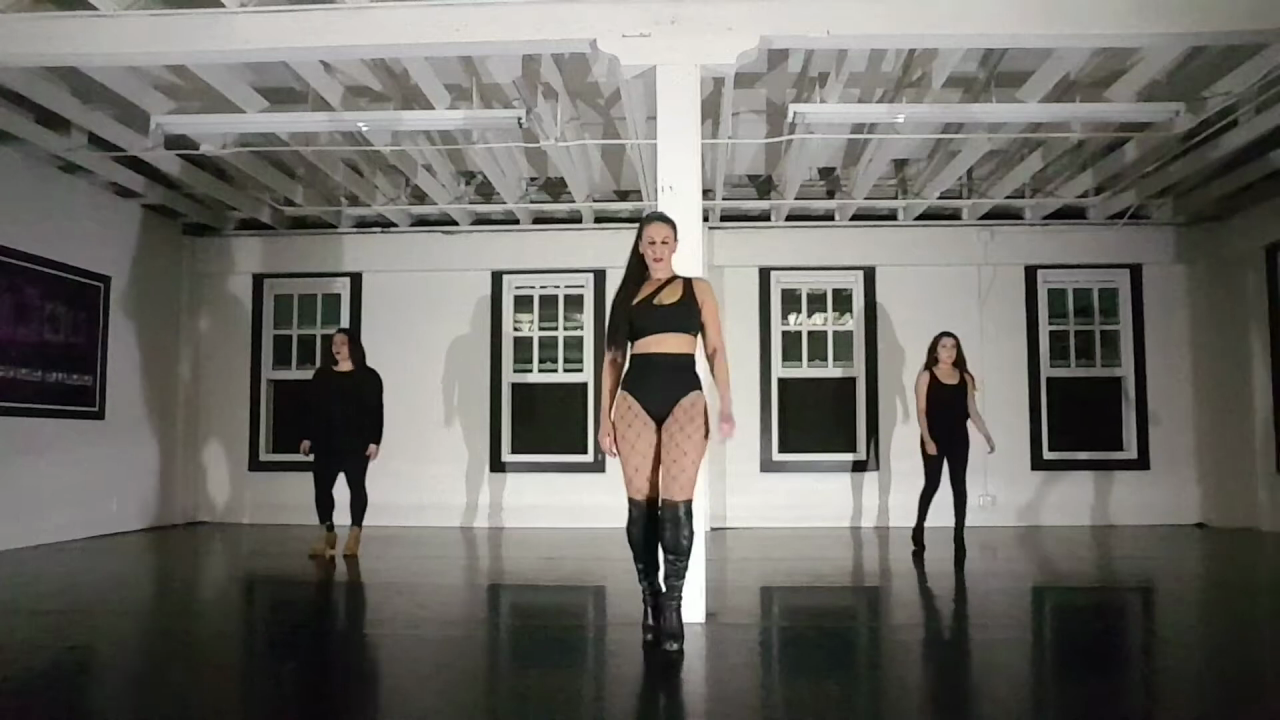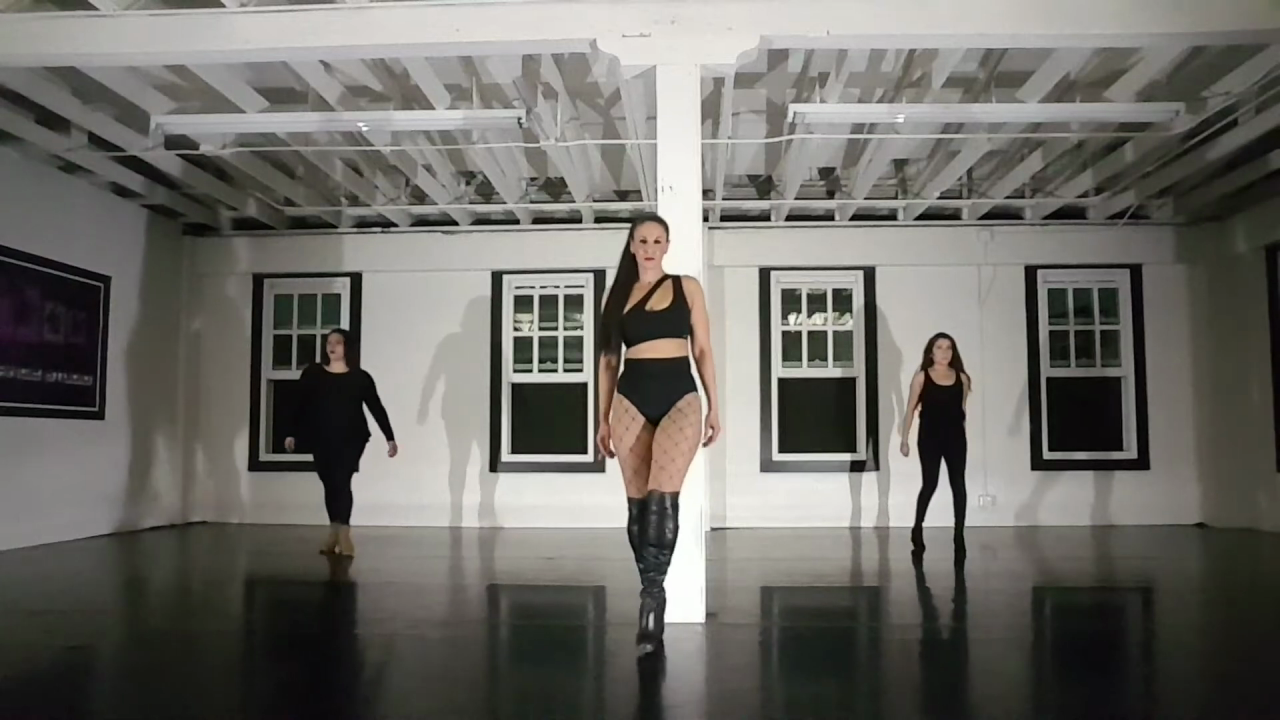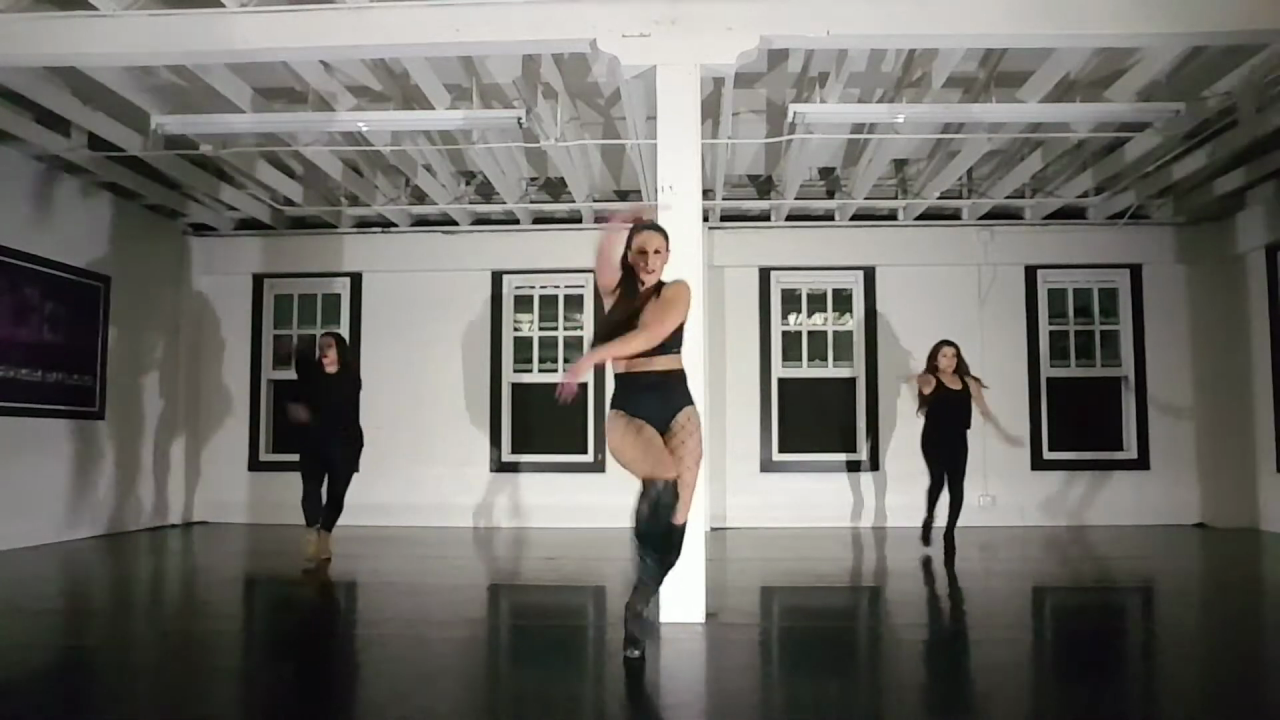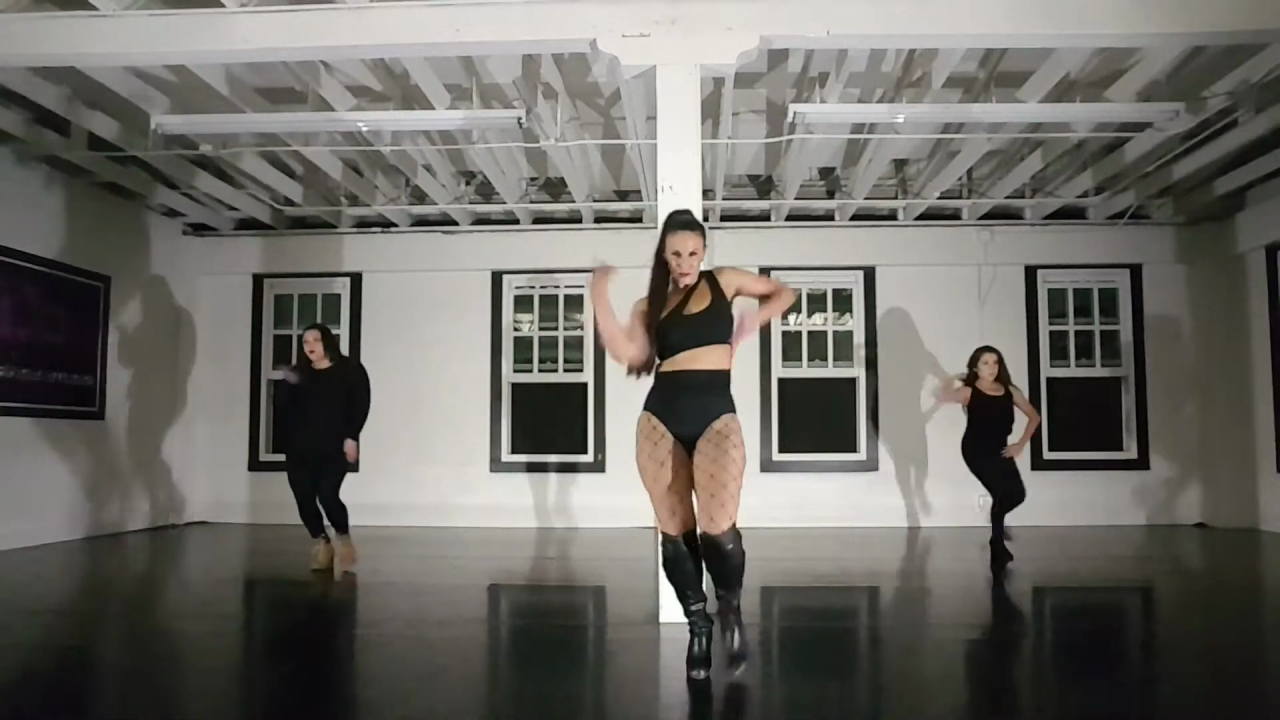
dt=0.7s
person 1, frame 1
left shoulder: (697, 288)
right shoulder: (627, 292)
left elbow: (715, 348)
right elbow: (612, 357)
left wrist: (726, 405)
right wrist: (604, 416)
left hip: (684, 395)
right hip: (635, 397)
left knee: (677, 502)
right knee: (641, 503)
left ankle: (672, 605)
right ankle: (650, 600)
person 1, frame 2
left shoulder: (687, 287)
right shoulder: (618, 293)
left elbow: (702, 349)
right elbow: (609, 359)
left wrist: (715, 406)
right wrist: (603, 419)
left hip: (679, 396)
right hip: (631, 399)
left knee: (663, 495)
right knee: (639, 503)
left ankle: (651, 600)
right ankle: (653, 595)
person 1, frame 3
left shoulder: (677, 292)
right shoulder: (615, 290)
left elbow: (652, 333)
right elbow: (608, 241)
left wrist: (591, 357)
left hip: (677, 409)
right hip: (626, 411)
left knee: (674, 522)
right knee: (663, 480)
left ankle: (638, 609)
right ankle: (644, 568)
person 1, frame 4
left shoulder: (724, 281)
right shoulder: (650, 305)
left elbow: (783, 293)
right elbow: (625, 352)
left wrist: (755, 320)
right wrist: (599, 294)
left hip: (716, 414)
right hip: (661, 416)
left knee: (718, 528)
right knee: (675, 533)
left ankle: (731, 616)
right ankle: (698, 623)
person 2, frame 1
left shoulder: (368, 376)
right shoulder: (322, 374)
left elbow: (375, 410)
right elbow: (314, 408)
left wrist: (374, 440)
right wrist: (308, 437)
left hip: (357, 441)
right hip: (327, 440)
left knee: (356, 484)
right knee: (321, 486)
left ankle: (354, 535)
right ankle: (328, 534)
person 2, frame 2
left shoulder: (360, 378)
right shoulder: (312, 374)
left elbow: (376, 408)
right elbow: (301, 406)
left wrist: (390, 437)
right wrist: (293, 434)
left hip: (350, 440)
right hip: (321, 440)
left knee: (341, 482)
right knee: (330, 485)
left ankle: (344, 533)
right ankle: (335, 532)
person 2, frame 3
left shoulder: (350, 378)
right shoulder: (310, 373)
left elbow: (338, 404)
right elbow: (300, 359)
left wrist: (309, 411)
left hip: (345, 445)
right hip: (314, 443)
left knee: (336, 494)
right knee: (311, 489)
left ankle: (324, 536)
right ankle: (313, 536)
person 2, frame 4
left shoulder: (350, 370)
right shoulder: (301, 374)
left elbow: (362, 405)
right elbow: (287, 407)
left wrist: (352, 437)
right wrist: (289, 382)
left hip: (334, 447)
right hip: (300, 447)
left knee: (327, 496)
right knee: (304, 498)
left ankle: (344, 539)
right ankle: (322, 544)
person 3, frame 1
left shoulder: (965, 378)
right shoulder: (926, 376)
left elbow: (972, 411)
right elbow: (921, 410)
left wrist: (987, 435)
right wrist: (926, 438)
left hip: (959, 437)
right hip: (935, 437)
left knee: (959, 485)
right knee: (932, 484)
left ankle: (959, 536)
right ankle: (918, 528)
person 3, frame 2
left shoulder: (962, 378)
right shoulder: (922, 377)
left elbow: (962, 409)
right elbow: (911, 408)
left wrist: (964, 437)
right wrist: (904, 438)
left hip: (955, 437)
right hip: (930, 437)
left knee: (958, 485)
right knee: (930, 484)
left ankle: (959, 536)
right ankle: (917, 530)
person 3, frame 3
left shoulder: (968, 382)
right shoulder: (930, 381)
left elbow: (983, 409)
right elbow: (921, 380)
left wrist: (1003, 432)
right wrist: (919, 380)
left hip: (958, 440)
right hip: (933, 439)
left knee: (957, 488)
right knee: (937, 482)
left ankle: (950, 533)
right ankle: (928, 520)
person 3, frame 4
left shoulder: (1010, 391)
right shoulder: (968, 391)
left elbow: (1034, 416)
right elbow: (944, 395)
left wrist: (1021, 444)
right wrist: (964, 379)
left hip: (1000, 451)
right hip: (975, 450)
left knee: (1018, 494)
right knee: (1002, 494)
left ankle: (998, 528)
right ankle: (997, 543)
